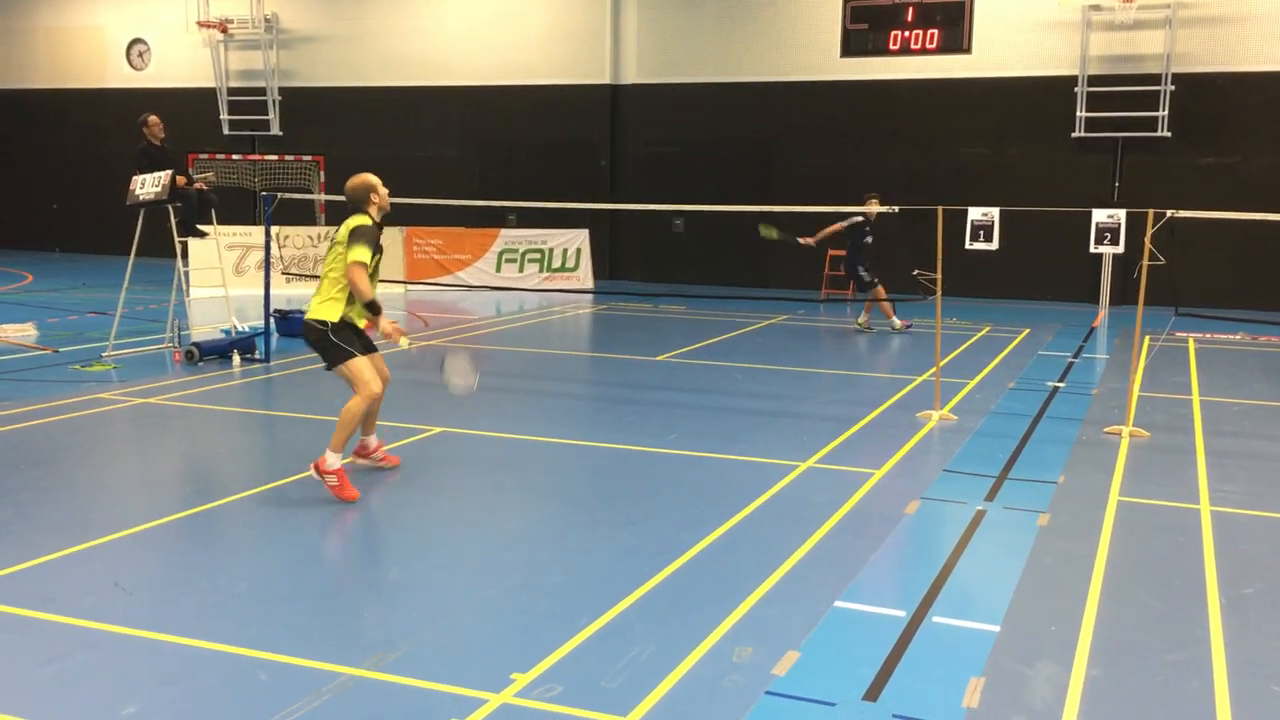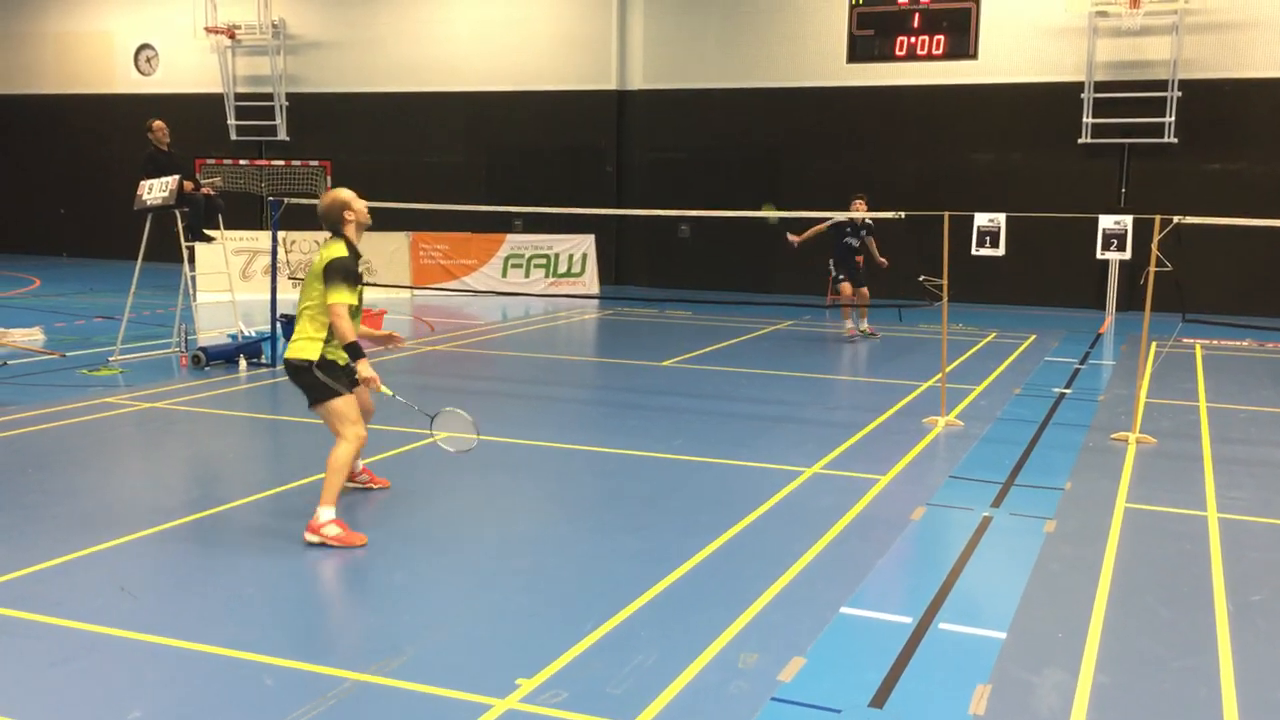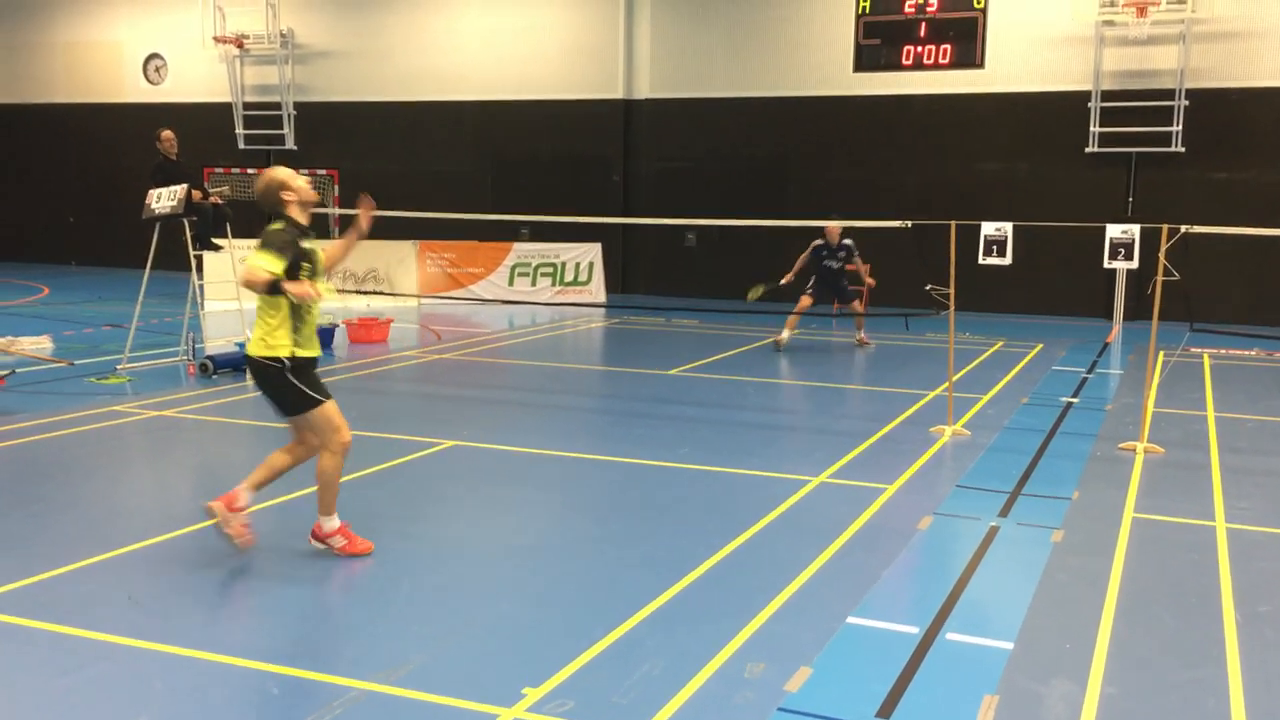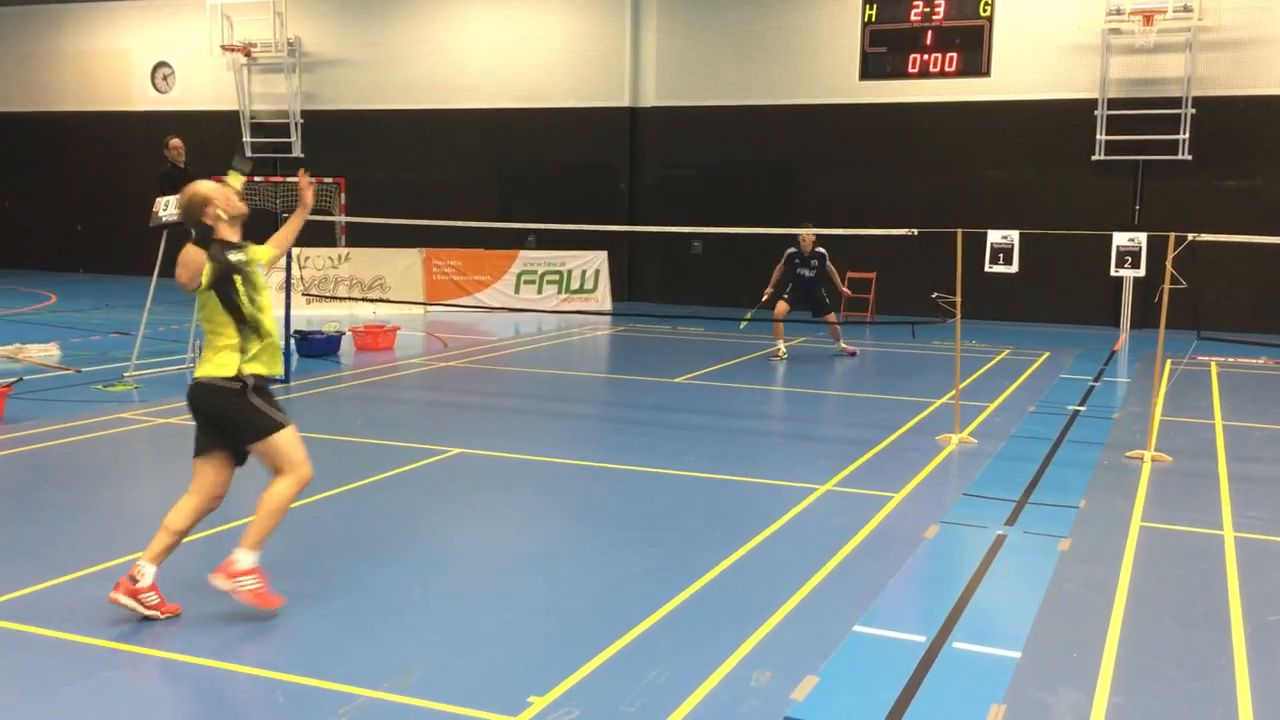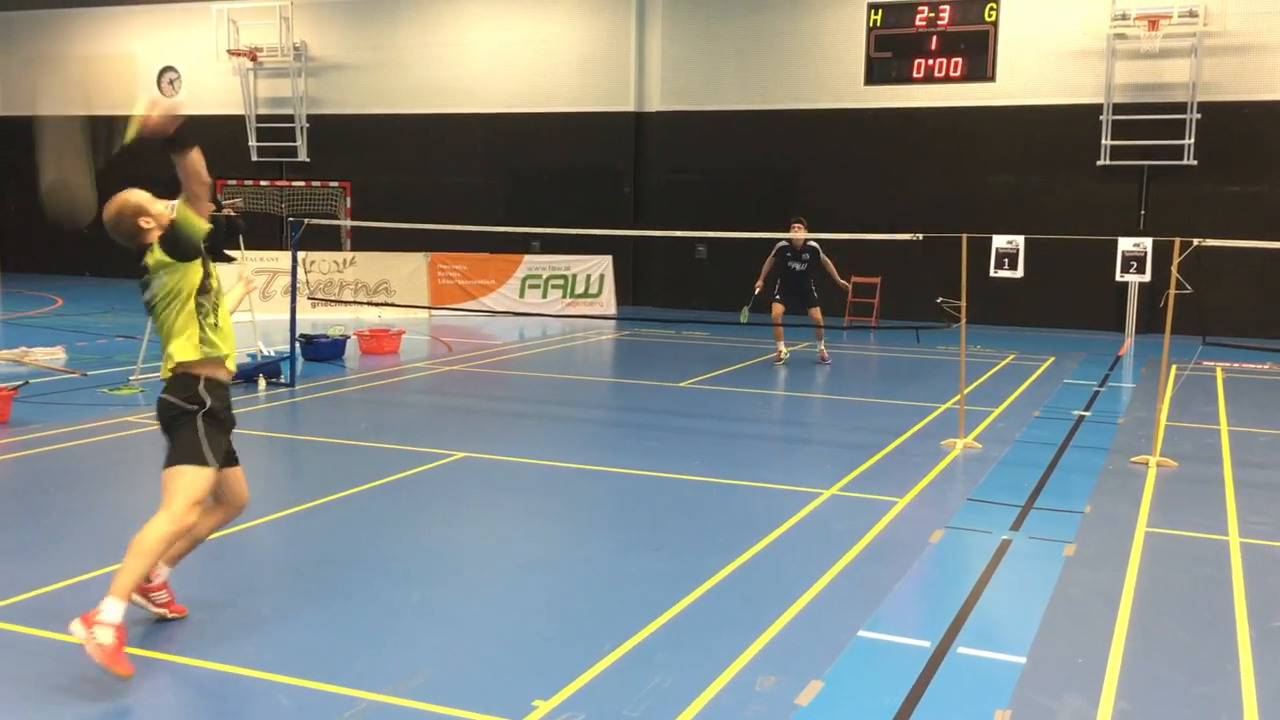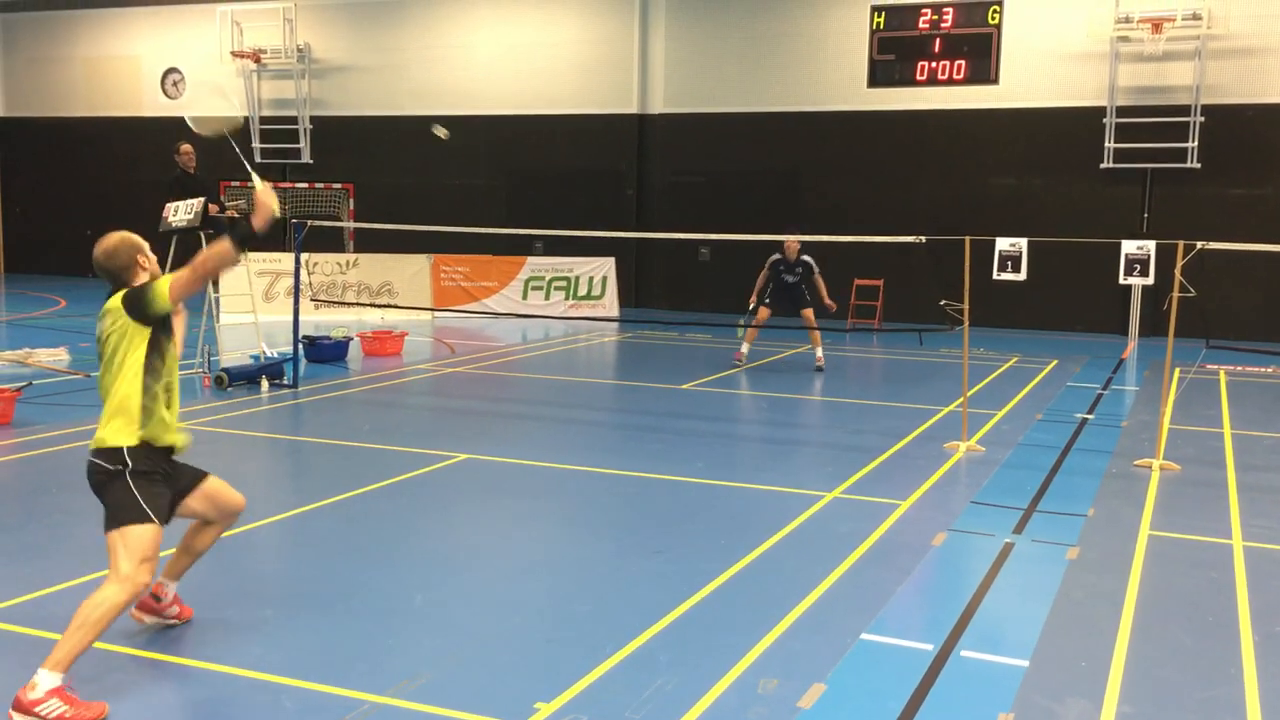
dt=0.2s
person 1, frame 1
left shoulder: (353, 227)
right shoulder: (365, 228)
right elbow: (357, 276)
left wrist: (370, 316)
right wrist: (379, 316)
left hip: (343, 321)
right hip: (330, 324)
left knee: (381, 377)
right knee: (369, 390)
left ankle: (367, 446)
right ankle: (329, 463)
person 1, frame 2
left shoulder: (336, 253)
right shoulder: (342, 258)
right elbow: (337, 315)
left wrist: (374, 336)
right wrist: (360, 360)
left hip: (323, 356)
right hip: (311, 360)
left knee: (365, 404)
right knee: (352, 433)
left ankle: (352, 470)
right ankle: (323, 521)
person 1, frame 3
left shoulder: (297, 235)
right shoulder: (283, 235)
left elbow: (318, 264)
right elbow: (249, 276)
left wrist: (357, 232)
right wrist: (286, 287)
left hip: (287, 358)
right hip: (282, 360)
left knee: (307, 444)
right knee: (337, 439)
left ankle: (236, 500)
right ankle: (329, 528)
person 1, frame 4
left shoulder: (239, 253)
right shoulder: (218, 256)
left elbow: (271, 252)
right elbow: (187, 278)
left wrist: (303, 209)
right wrist: (201, 243)
left hip: (215, 389)
right hip: (236, 386)
left knee: (205, 494)
right knee: (295, 472)
left ankle: (139, 581)
right ankle: (240, 566)
person 1, frame 5
left shoulder: (162, 270)
right shoulder: (171, 247)
left elbow: (207, 320)
right elbow: (199, 193)
left wrist: (235, 297)
right wrist: (173, 135)
left hip: (194, 397)
right hip: (197, 397)
left knee: (231, 502)
right knee: (181, 513)
left ankle: (151, 578)
right ankle: (104, 619)
person 1, frame 6
left shoulder: (130, 322)
right shoulder: (130, 303)
right elbow: (197, 271)
left wrist: (172, 328)
right wrist: (251, 227)
left hip: (149, 456)
right hip: (126, 461)
left knee: (228, 506)
right knee: (129, 576)
left ankle: (160, 594)
